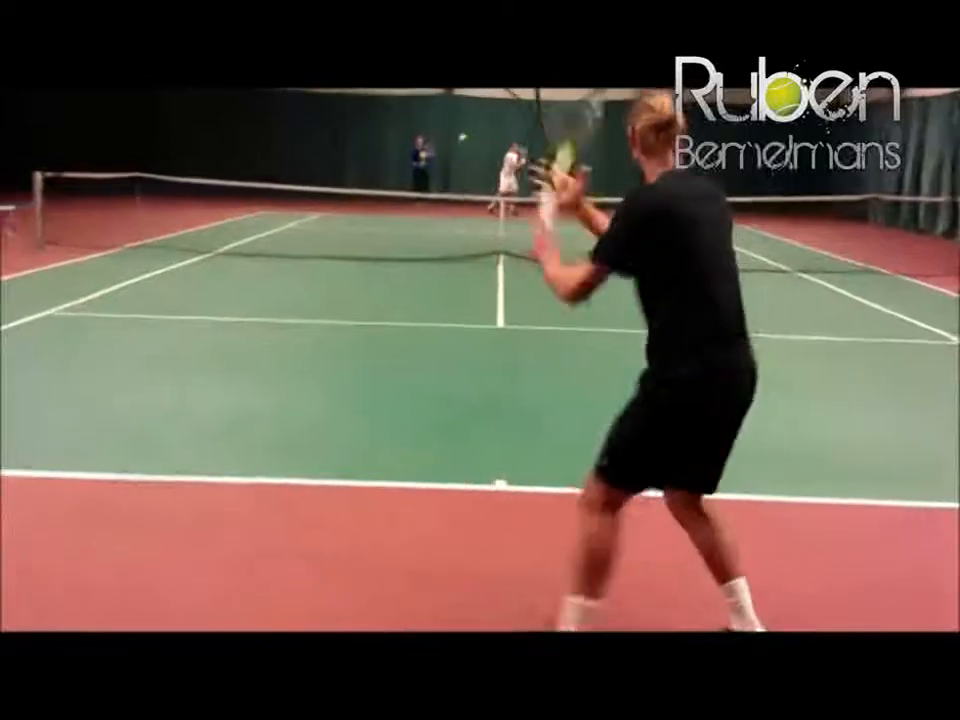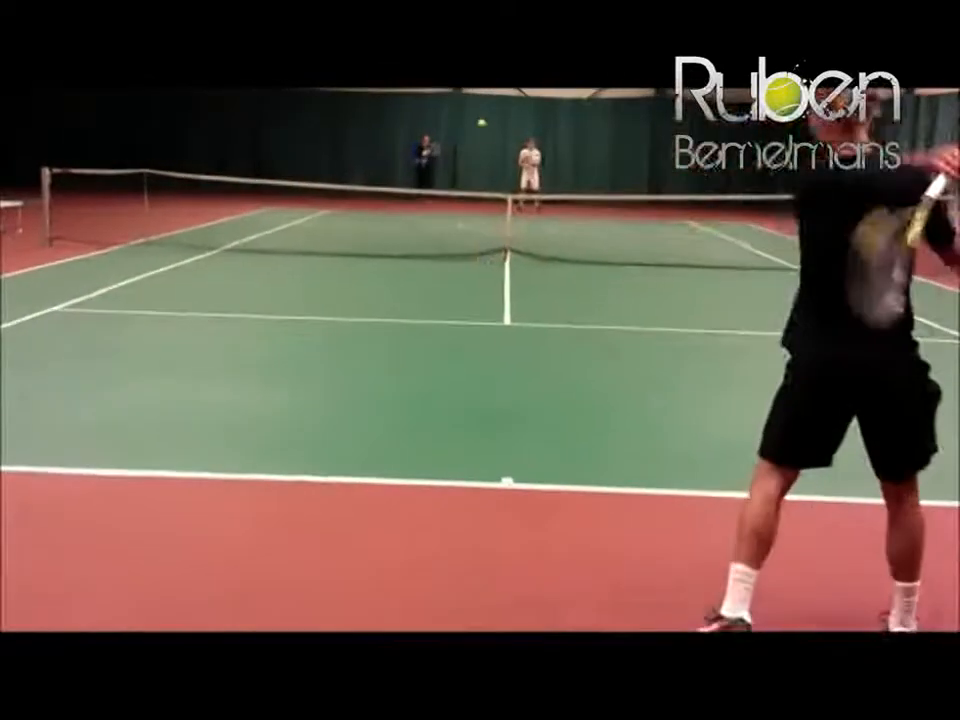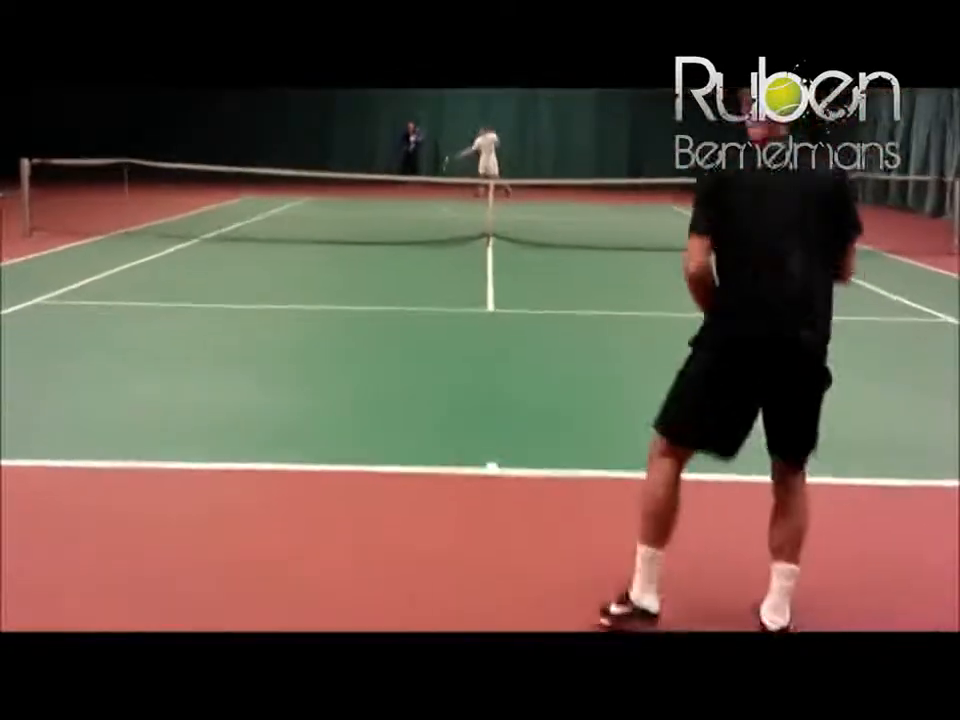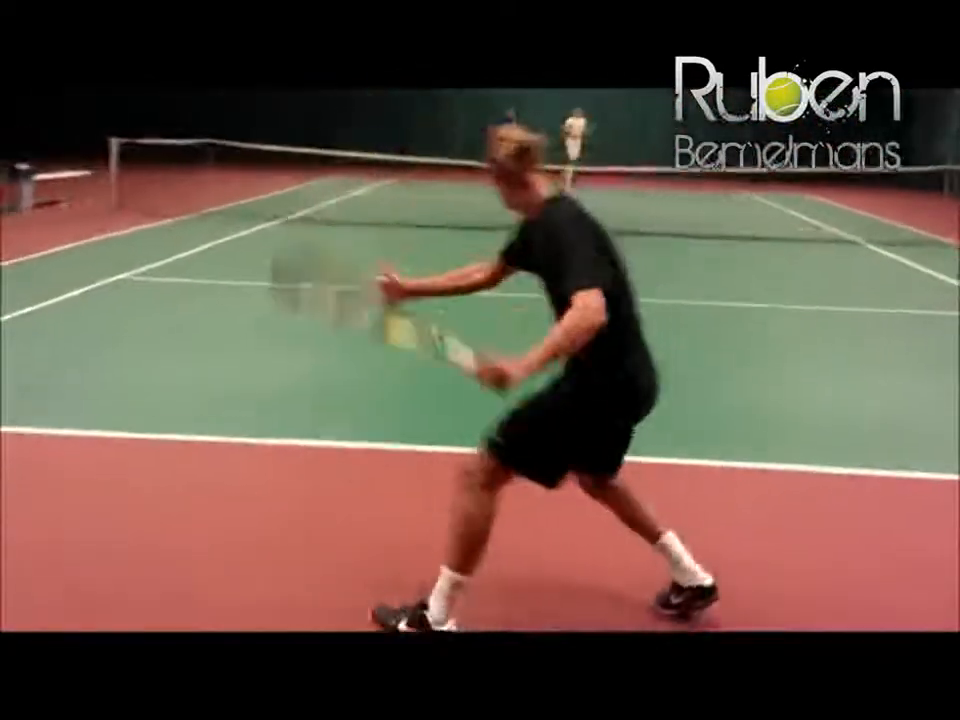
dt=1s
person 1, frame 1
left shoulder: (648, 201)
right shoulder: (708, 195)
left elbow: (574, 287)
left wrist: (545, 251)
right wrist: (579, 207)
left hip: (684, 378)
right hip: (733, 375)
left knee: (600, 499)
right knee: (687, 500)
left ankle: (572, 629)
right ankle: (746, 624)
person 1, frame 2
left shoulder: (813, 181)
right shoulder: (910, 185)
left hip: (819, 357)
right hip: (891, 360)
left knee: (770, 479)
right knee: (902, 493)
left ankle: (735, 612)
right ankle: (903, 621)
person 1, frame 3
left shoulder: (722, 173)
right shoulder: (830, 177)
left elbow: (697, 267)
right elbow: (843, 269)
left hip: (733, 336)
right hip: (803, 346)
left knee: (667, 455)
right knee: (790, 476)
left ankle: (643, 597)
right ankle: (776, 614)
person 1, frame 4
left shoulder: (560, 228)
right shoulder: (540, 224)
left elbow: (590, 314)
right elbow: (487, 274)
left wrist: (524, 364)
right wrist: (413, 288)
left hip: (603, 380)
right hip: (625, 377)
left knee: (478, 477)
right knee: (597, 479)
left ankle: (436, 615)
right ankle: (692, 579)
